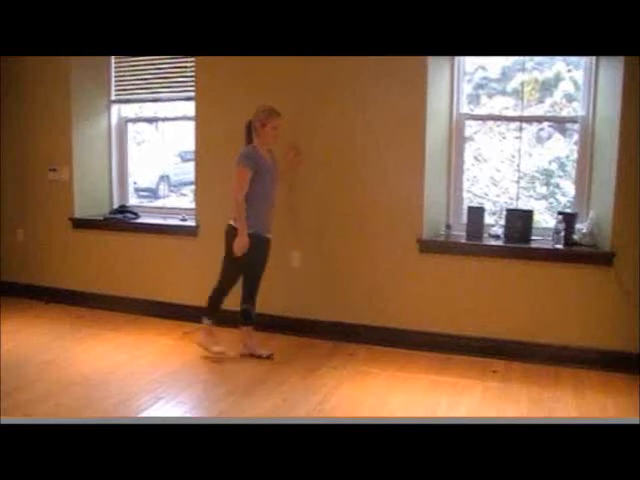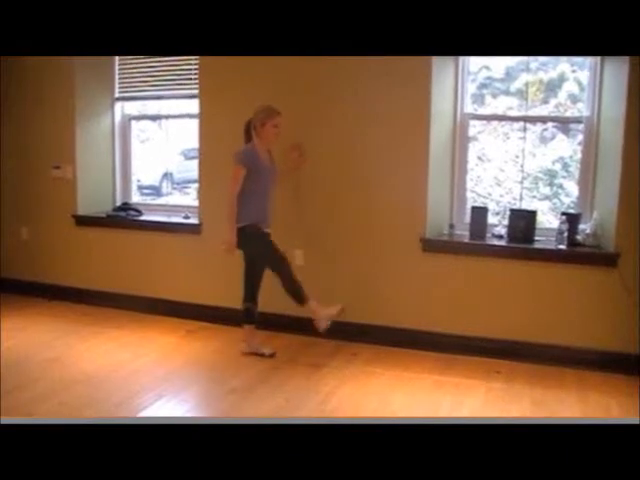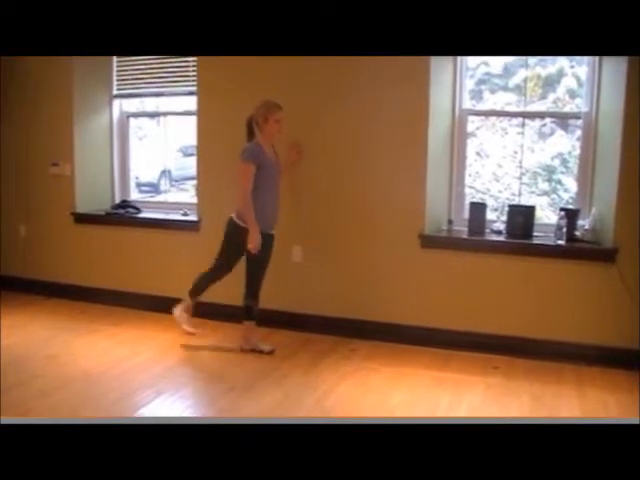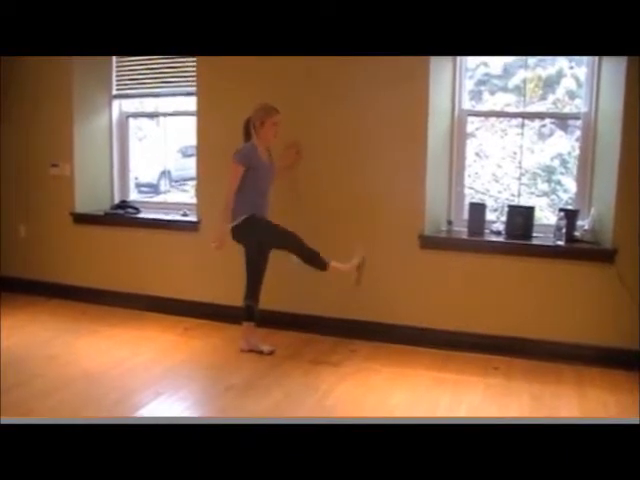
dt=0.7s
person 1, frame 1
left shoulder: (269, 155)
right shoulder: (248, 155)
right elbow: (238, 196)
left wrist: (288, 164)
right wrist: (242, 233)
left hip: (261, 232)
right hip: (242, 229)
left knee: (252, 287)
right knee: (228, 279)
left ankle: (248, 342)
right ankle: (206, 332)
person 1, frame 2
left shoulder: (267, 153)
right shoulder: (245, 154)
right elbow: (233, 194)
left wrist: (292, 165)
right wrist: (231, 230)
left hip: (259, 227)
right hip: (244, 226)
left knee: (253, 284)
right knee: (281, 264)
left ankle: (250, 340)
right ankle: (315, 311)
person 1, frame 3
left shoulder: (272, 151)
right shoulder: (251, 151)
right elbow: (245, 193)
left wrist: (288, 163)
right wrist: (252, 230)
left hip: (265, 229)
right hip: (243, 225)
left knee: (255, 283)
right knee: (221, 268)
left ankle: (249, 337)
right ankle: (184, 308)
person 1, frame 4
left shoulder: (267, 153)
right shoulder: (245, 152)
right elbow: (230, 193)
left wrist: (286, 163)
right wrist: (224, 228)
left hip: (258, 223)
right hip: (244, 222)
left knee: (255, 281)
right knee: (292, 241)
left ankle: (248, 338)
right ankle: (344, 269)
